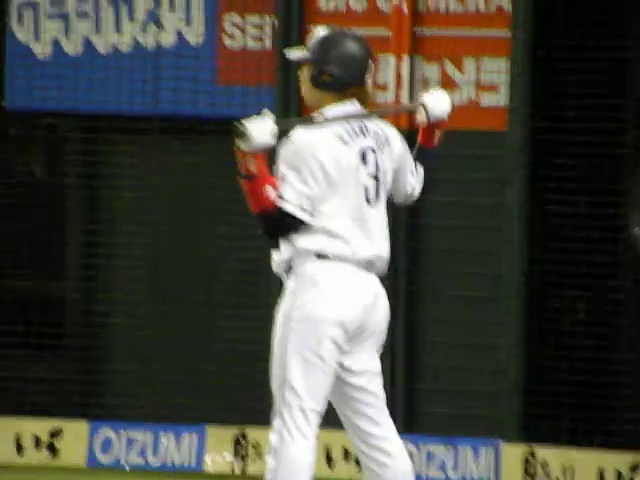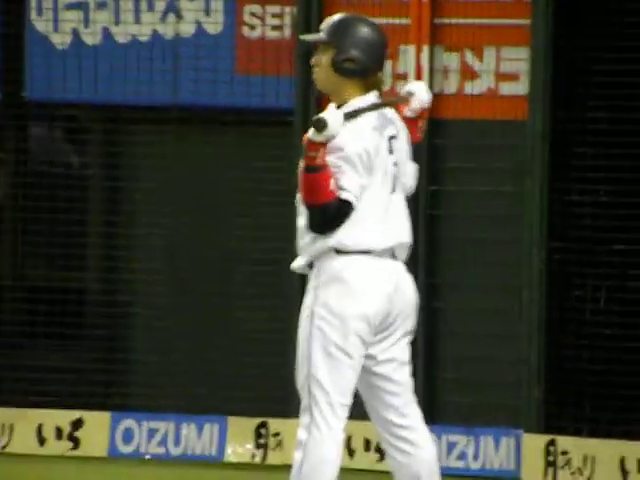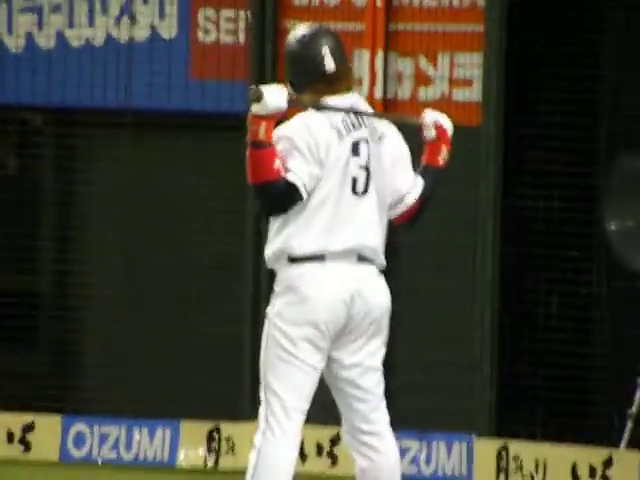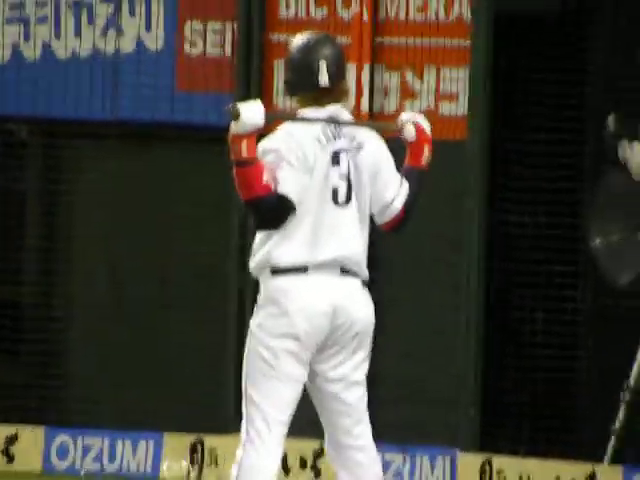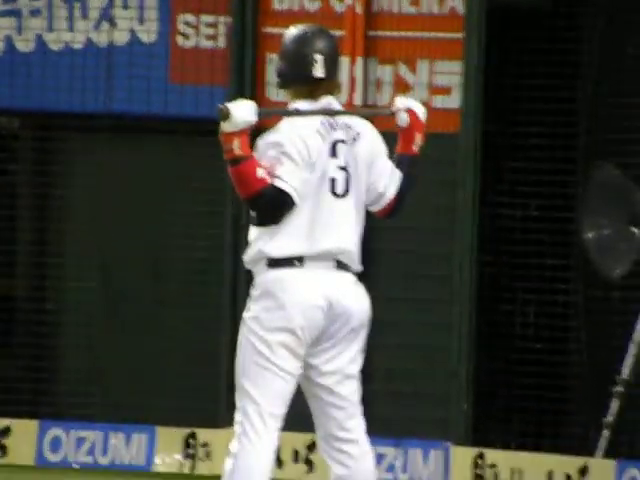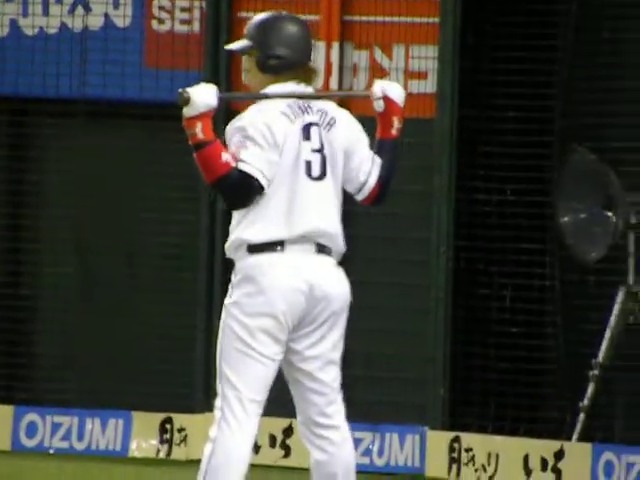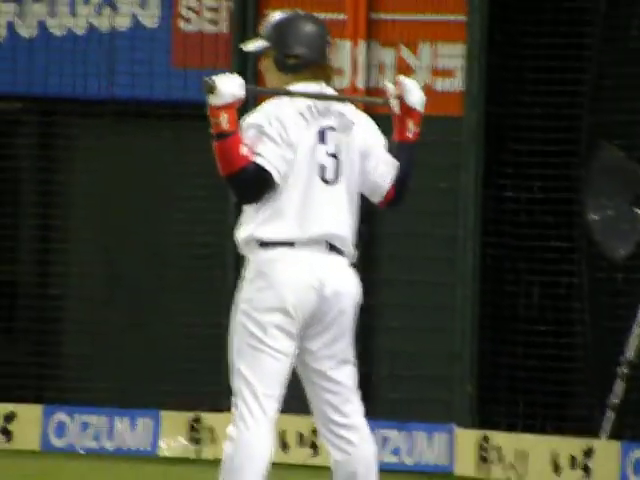
dt=0.5s
person 1, frame 1
left shoulder: (309, 141)
right shoulder: (384, 135)
left elbow: (277, 224)
right elbow: (409, 189)
left wrist: (251, 157)
right wrist: (431, 128)
left hip: (320, 287)
right hip: (367, 290)
left knee: (295, 420)
right knee: (374, 423)
person 1, frame 2
left shoulder: (344, 131)
right shoulder: (391, 121)
left elbow: (325, 217)
left wrist: (315, 149)
left hip: (347, 280)
right hip: (393, 280)
left knee: (323, 413)
right knee: (399, 414)
person 1, frame 3
left shoulder: (305, 128)
right shoulder: (386, 133)
left elbow: (275, 198)
right elbow: (407, 209)
left wrist: (261, 126)
right wrist: (437, 149)
left hip: (309, 285)
right hip: (366, 286)
left knee: (281, 416)
right knee: (368, 417)
person 1, frame 4
left shoulder: (289, 139)
right shoulder: (370, 143)
left elbow: (268, 212)
right elbow: (395, 216)
left wrist: (243, 144)
right wrist: (418, 152)
left hip: (292, 295)
right hip: (349, 298)
left knee: (263, 427)
right knee: (352, 431)
person 1, frame 5
left shoulder: (289, 133)
right shoulder: (363, 133)
left elbow: (267, 208)
right elbow: (389, 202)
left wrist: (236, 142)
right wrist: (411, 135)
left hip: (288, 289)
right hip: (343, 291)
left knee: (257, 421)
right knee: (345, 423)
person 1, frame 6
left shoulder: (261, 117)
right shoulder: (339, 119)
left elbow: (236, 190)
right elbow: (376, 188)
left wrist: (199, 125)
right wrist: (390, 120)
left hip: (268, 274)
right hip: (324, 276)
left knee: (237, 409)
right knee: (325, 412)
person 1, frame 7
left shoulder: (275, 114)
right shoulder: (357, 121)
left elbow: (249, 186)
right elbow: (392, 192)
left wrist: (223, 115)
right wrist: (408, 120)
left hip: (278, 272)
right hip: (336, 275)
left knee: (254, 408)
right knee: (342, 411)
